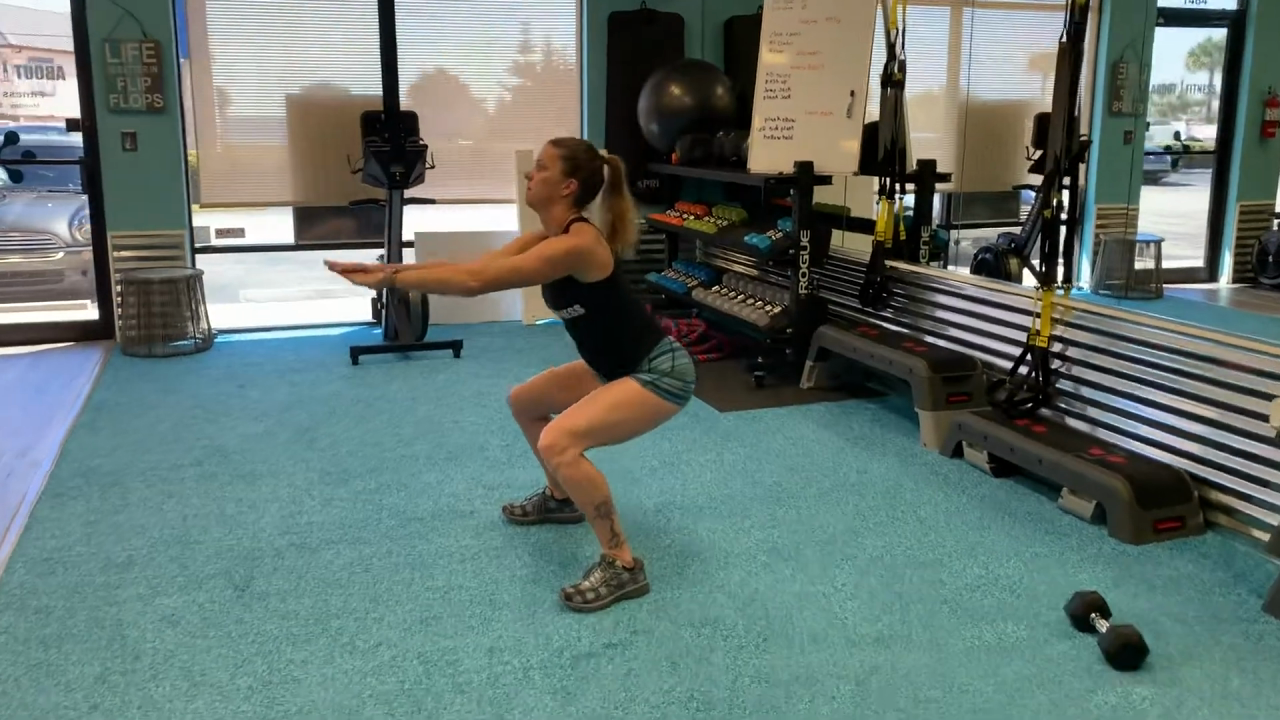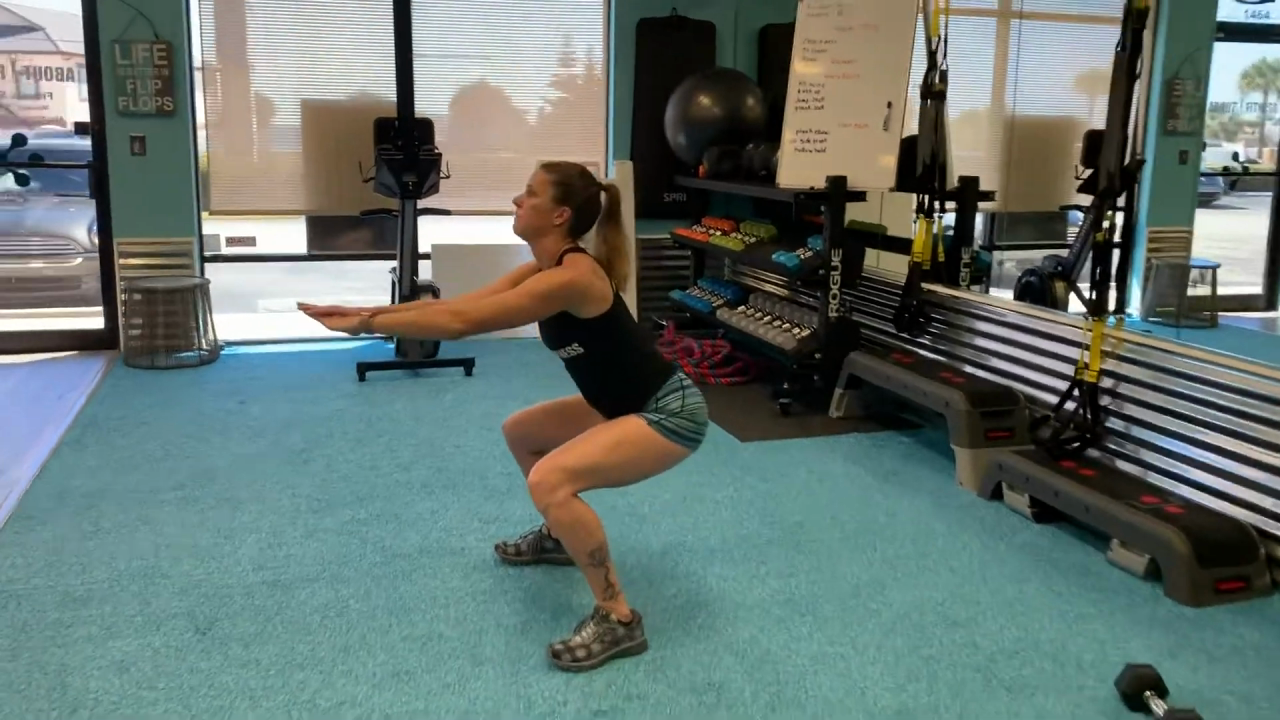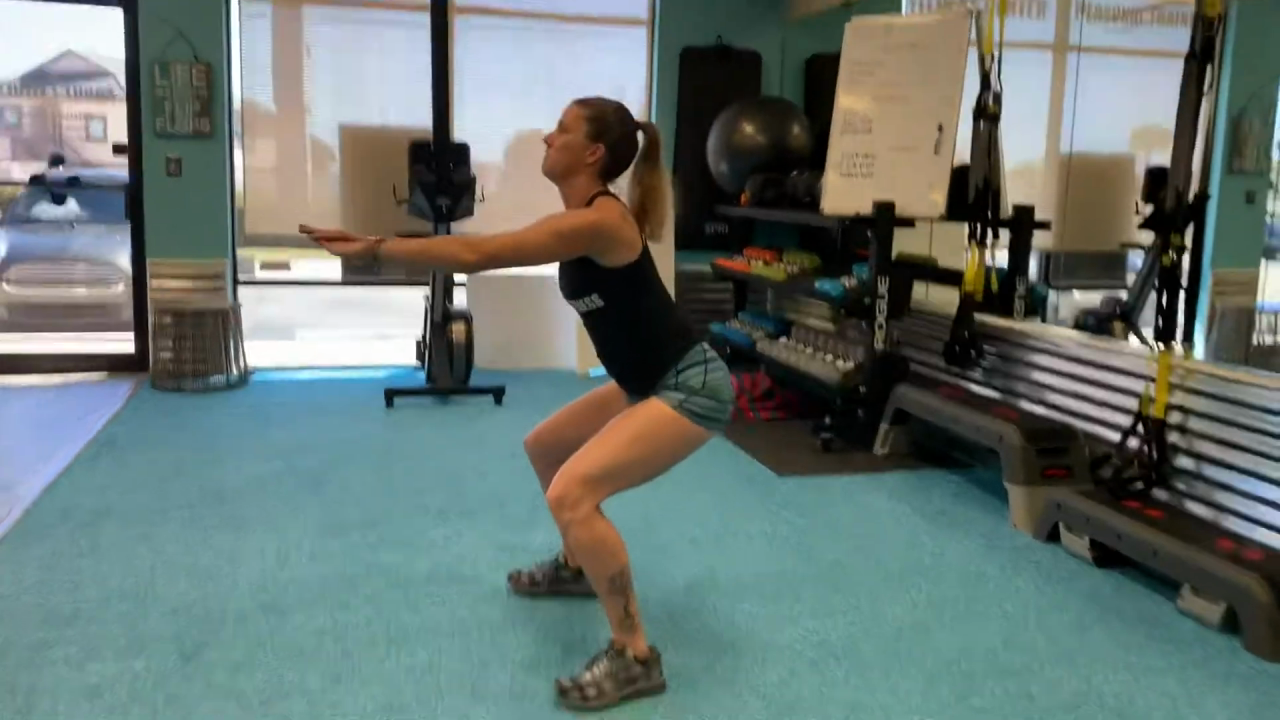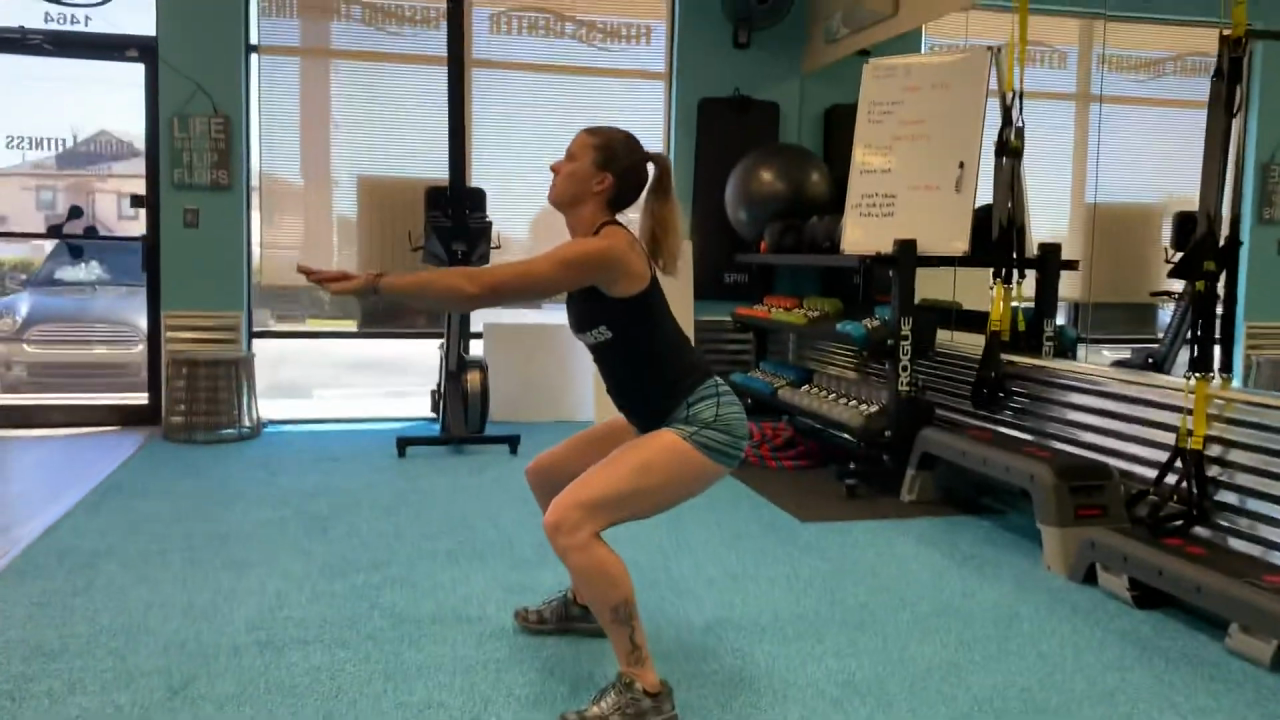
dt=0.4s
person 1, frame 1
left shoulder: (576, 245)
right shoulder: (549, 238)
left elbow: (476, 281)
right elbow: (471, 266)
left wrist: (387, 280)
right wrist: (387, 271)
left hip: (661, 374)
right hip: (619, 368)
left knee: (559, 442)
right knee: (524, 402)
left ankle: (622, 565)
right ankle: (561, 498)
person 1, frame 2
left shoulder: (571, 278)
right shoulder: (545, 270)
left elbow: (462, 322)
right elbow: (460, 304)
left wrist: (365, 323)
right wrist: (365, 311)
left hip: (671, 412)
right hip: (627, 404)
left knee: (550, 480)
right knee: (520, 432)
left ankle: (618, 621)
right ankle: (557, 537)
person 1, frame 3
left shoulder: (598, 221)
right shoulder: (580, 217)
left elbow: (475, 255)
right elbow: (484, 251)
left wrist: (372, 249)
right wrist: (375, 243)
left hip: (692, 387)
right hip: (650, 383)
left knee: (571, 493)
right knee: (543, 447)
left ankle: (634, 656)
right ankle: (575, 565)
person 1, frame 4
left shoulder: (605, 250)
right shoulder: (589, 250)
left elbow: (479, 287)
right elbow: (488, 285)
left wrist: (372, 283)
right wrist: (379, 283)
left hip: (707, 424)
right hip: (665, 420)
left knee: (569, 519)
right knee: (545, 477)
right ankle: (586, 602)
